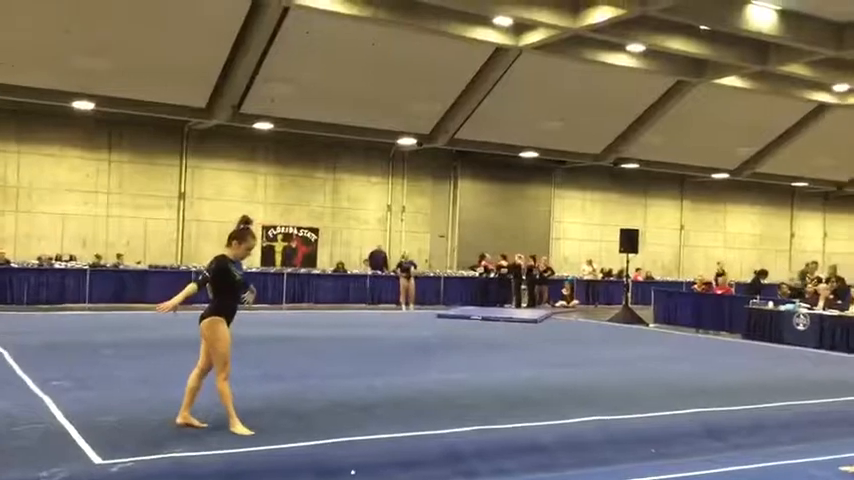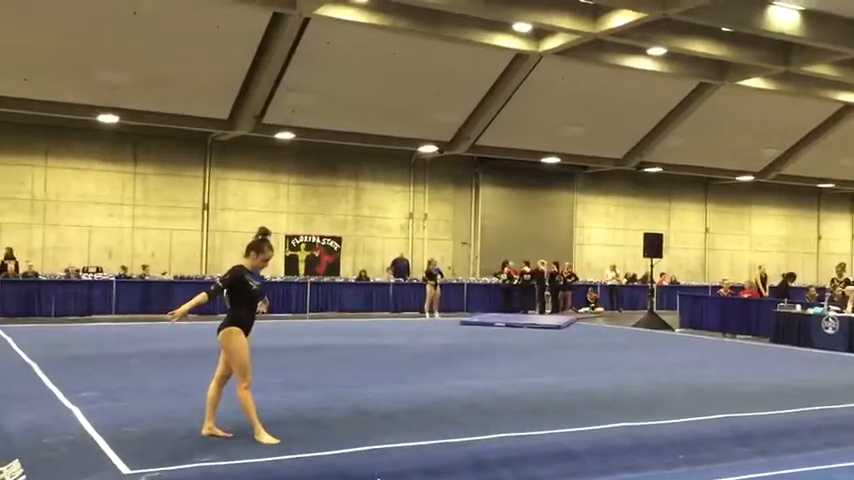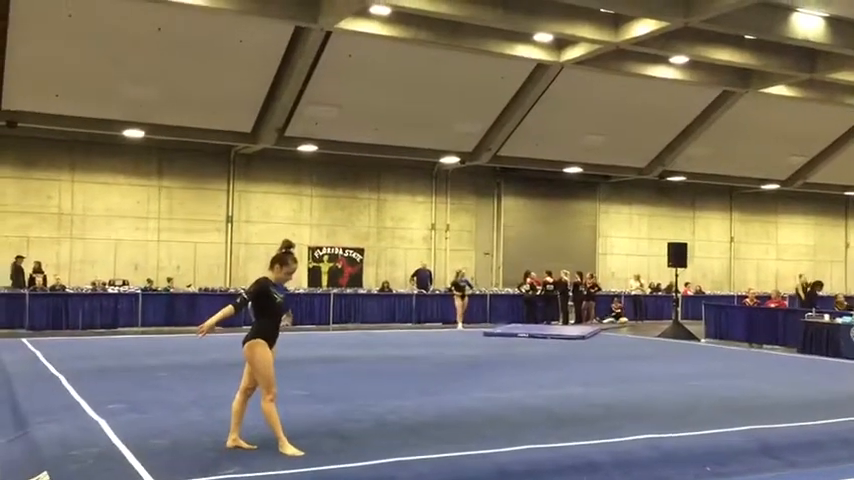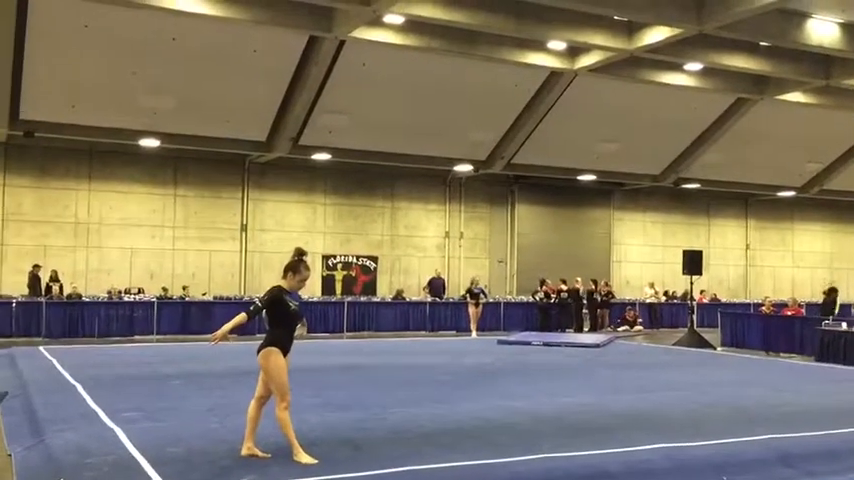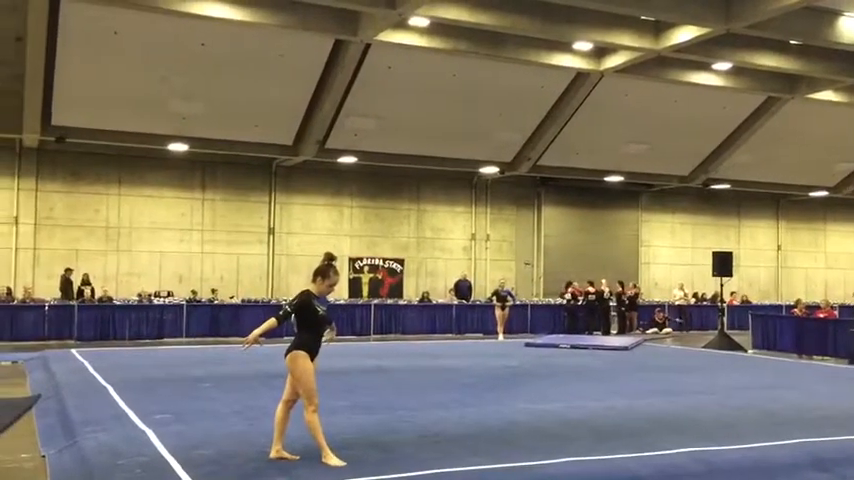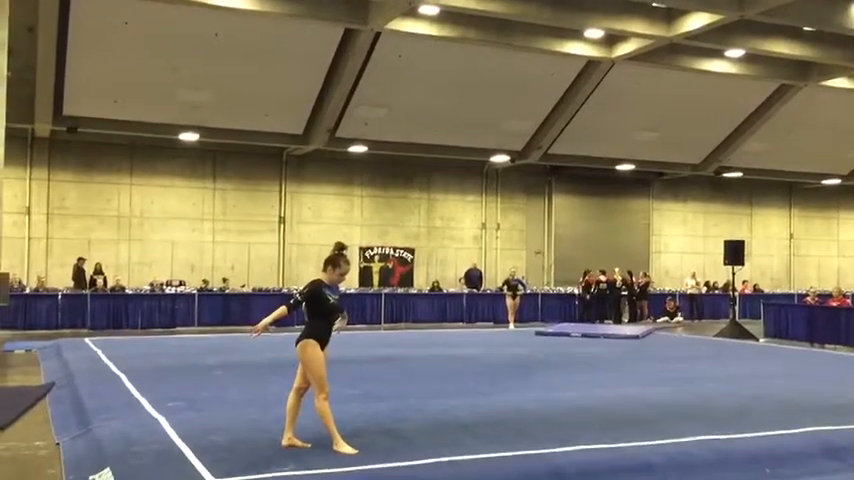
dt=0.7s
person 1, frame 1
left shoulder: (236, 265)
right shoulder: (220, 262)
right elbow: (199, 282)
left wrist: (248, 292)
right wrist: (176, 300)
left hip: (219, 320)
right hip: (214, 320)
left knee: (202, 369)
right knee: (223, 372)
left ankle: (184, 415)
right ankle: (234, 422)
person 1, frame 2
left shoulder: (254, 275)
right shoulder: (237, 273)
right elbow: (212, 292)
left wrist: (261, 303)
right wrist: (186, 307)
left hip: (240, 330)
right hip: (232, 330)
left knee: (221, 378)
right knee: (245, 381)
left ankle: (209, 425)
right ankle: (258, 431)
person 1, frame 3
left shoulder: (278, 288)
right shoulder: (262, 285)
right elbow: (238, 304)
right wrist: (213, 320)
left hip: (266, 343)
right hip: (257, 343)
left knee: (246, 390)
right knee: (269, 394)
left ankle: (233, 438)
right ankle: (283, 443)
person 1, frame 4
left shoulder: (292, 296)
right shoulder: (276, 294)
right elbow: (252, 312)
right wrist: (227, 328)
left hip: (281, 351)
right hip: (271, 350)
left knee: (261, 398)
right knee: (284, 401)
left ankle: (248, 446)
right ankle: (297, 451)
person 1, frame 5
left shoulder: (320, 300)
right shoulder: (304, 298)
right elbow: (281, 317)
left wrist: (330, 329)
right wrist: (257, 332)
left hip: (308, 355)
right hip: (299, 354)
left knee: (288, 401)
right knee: (311, 405)
left ankle: (277, 448)
right ankle: (326, 453)
person 1, frame 6
left shoulder: (333, 289)
right shoulder: (315, 287)
right elbow: (291, 305)
left wrist: (342, 318)
right wrist: (267, 321)
left hip: (319, 343)
right hip: (309, 343)
left knee: (300, 388)
right knee: (322, 393)
left ankle: (288, 436)
right ankle: (337, 441)
